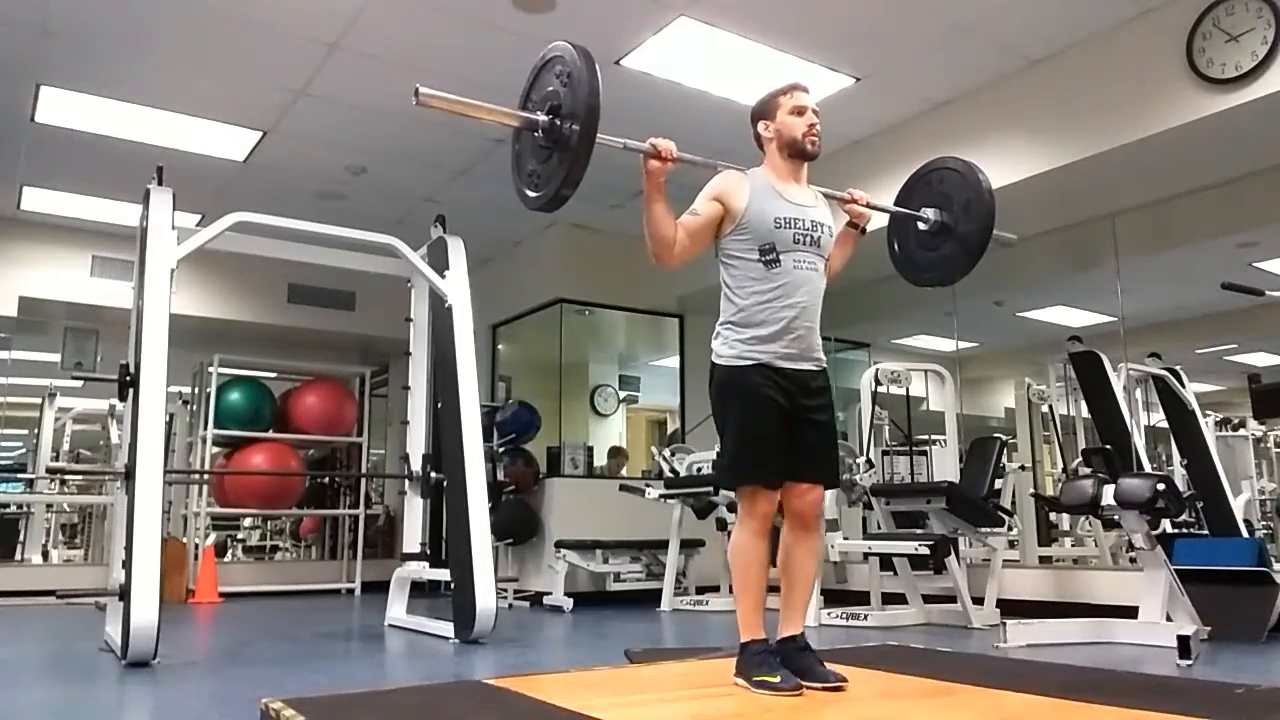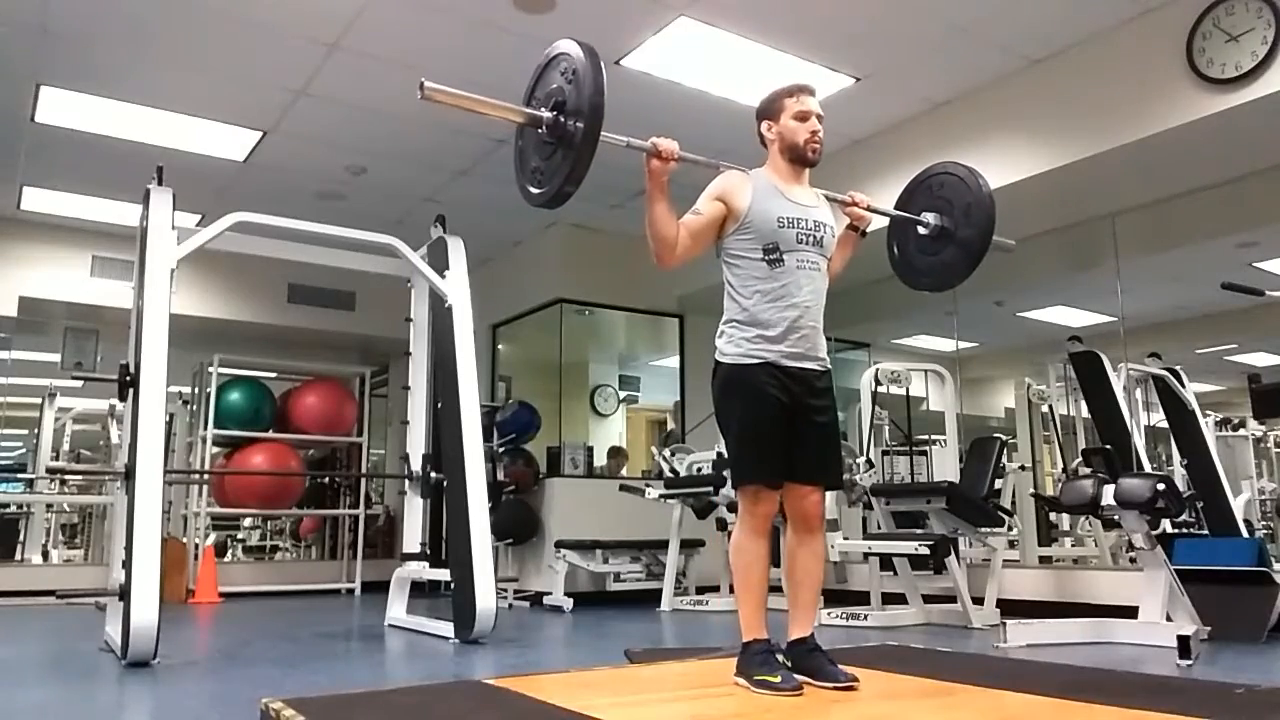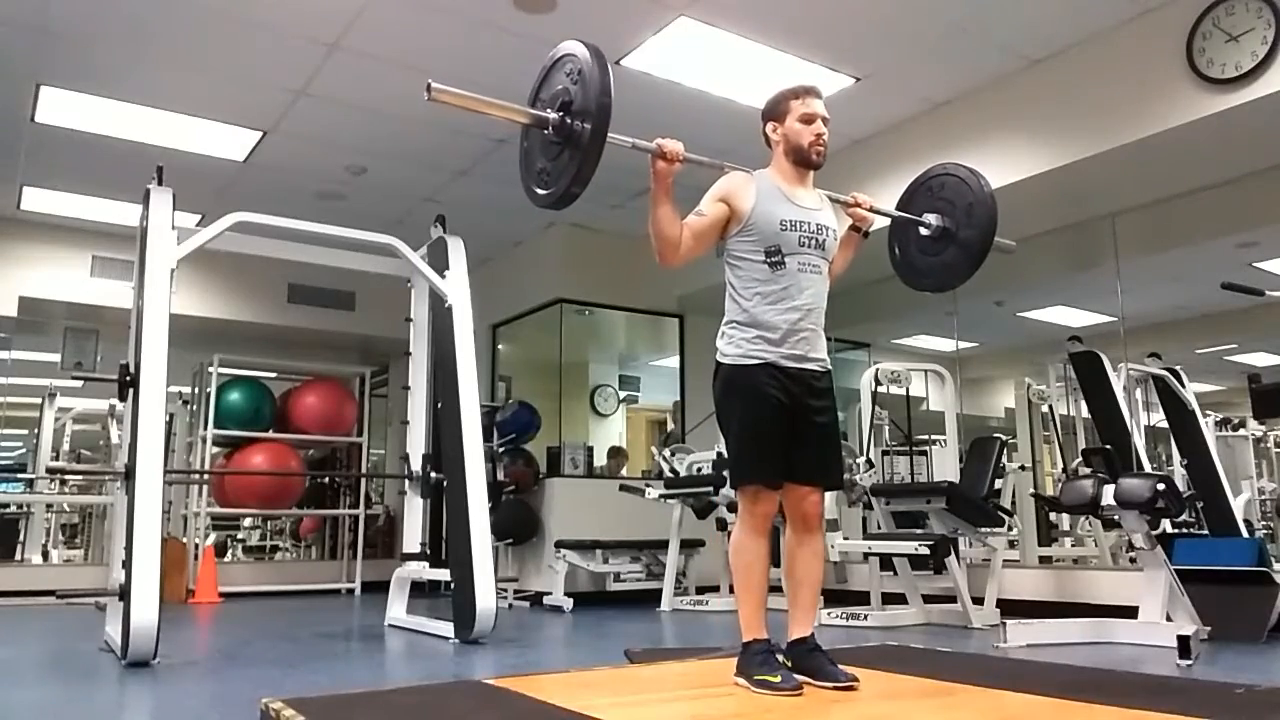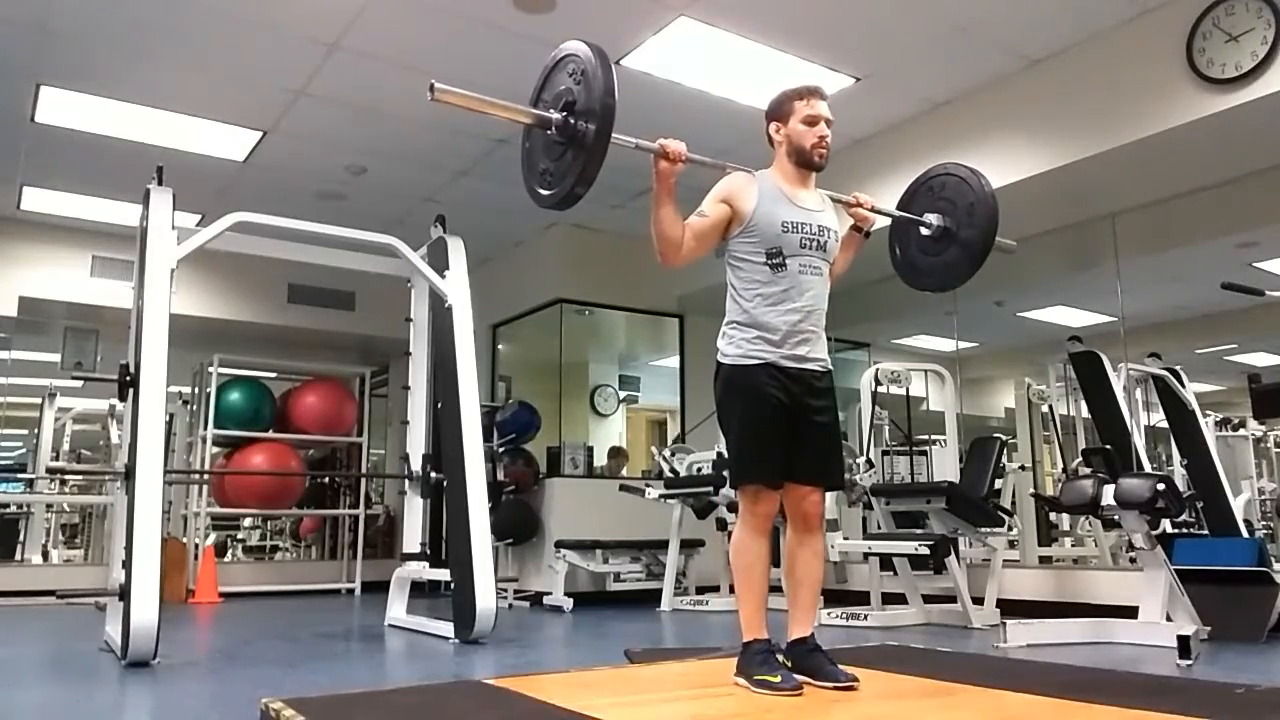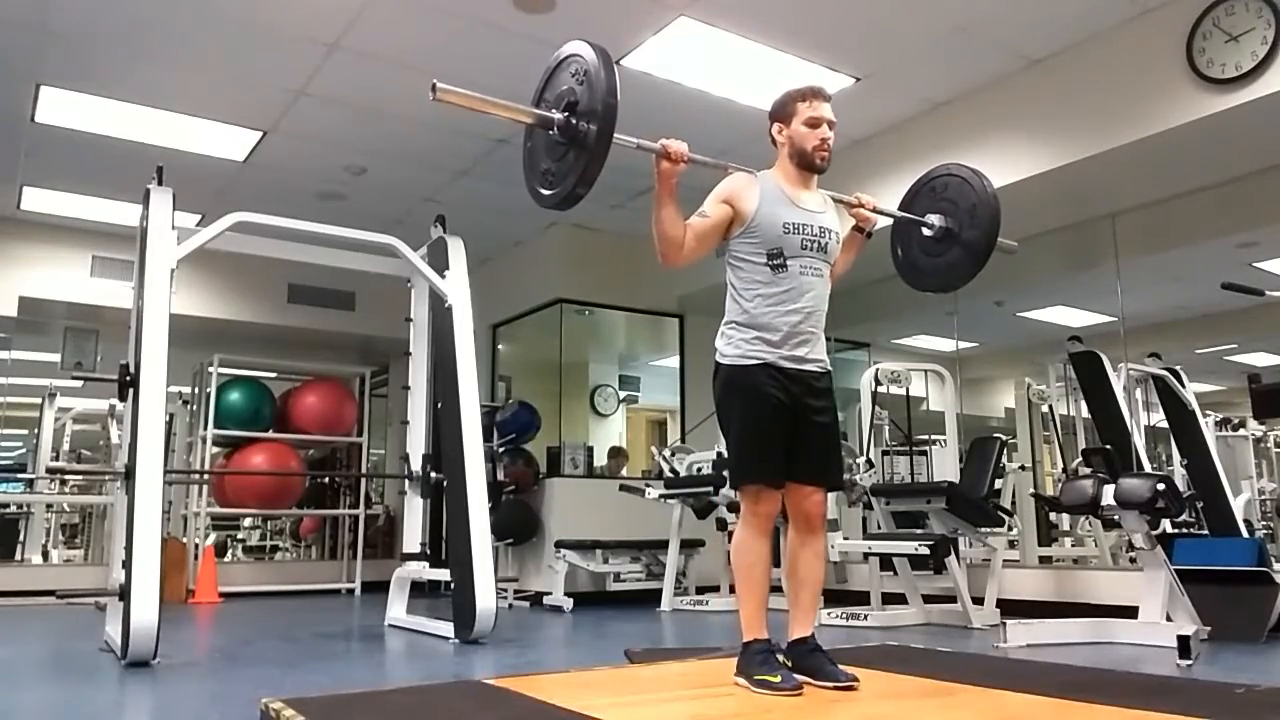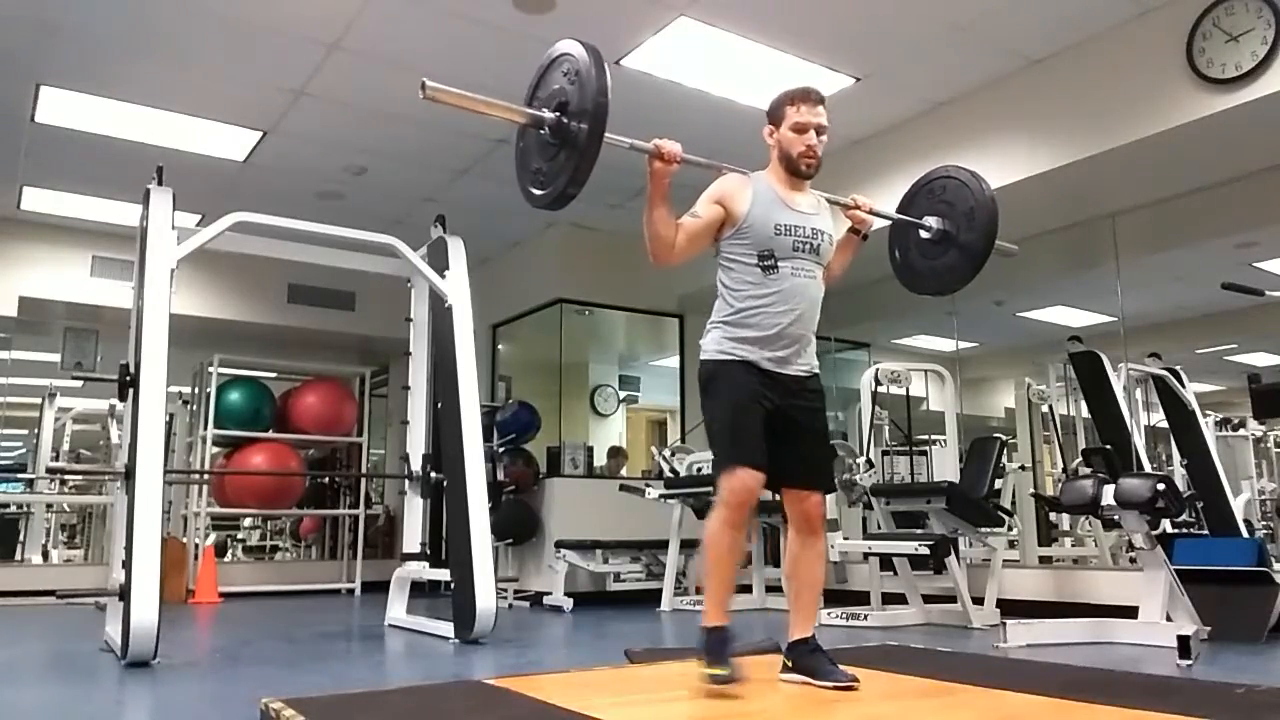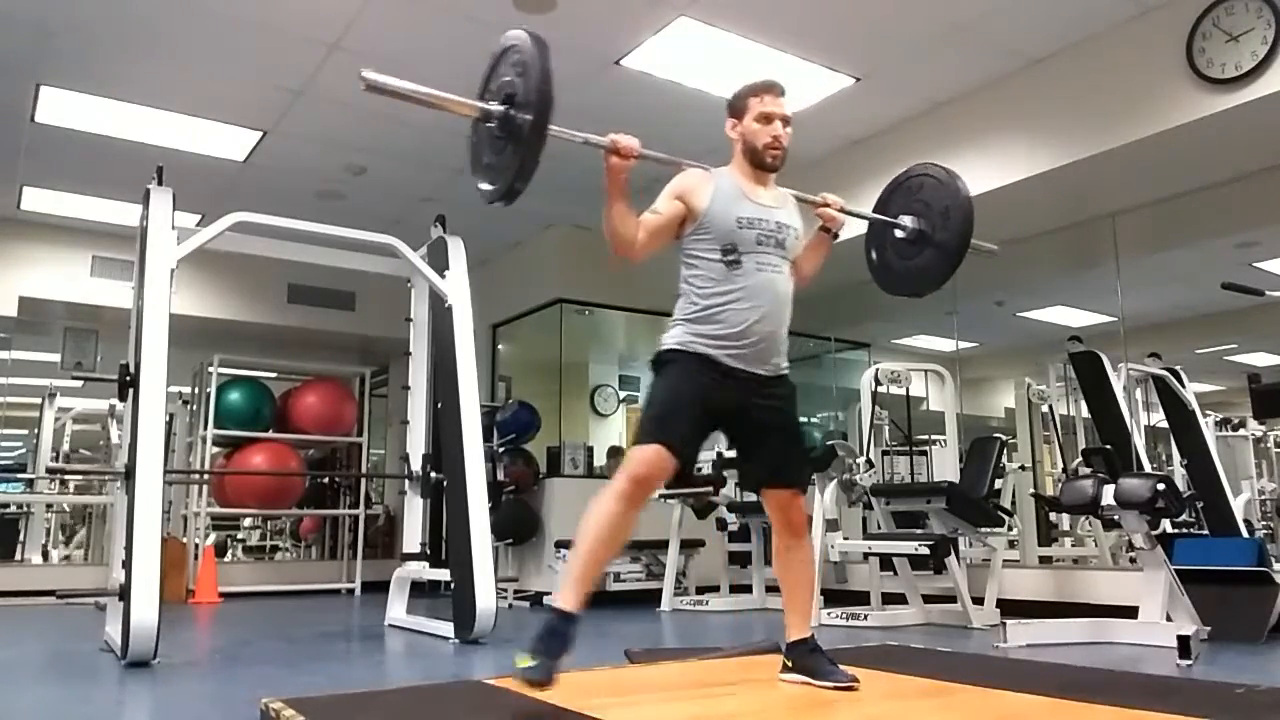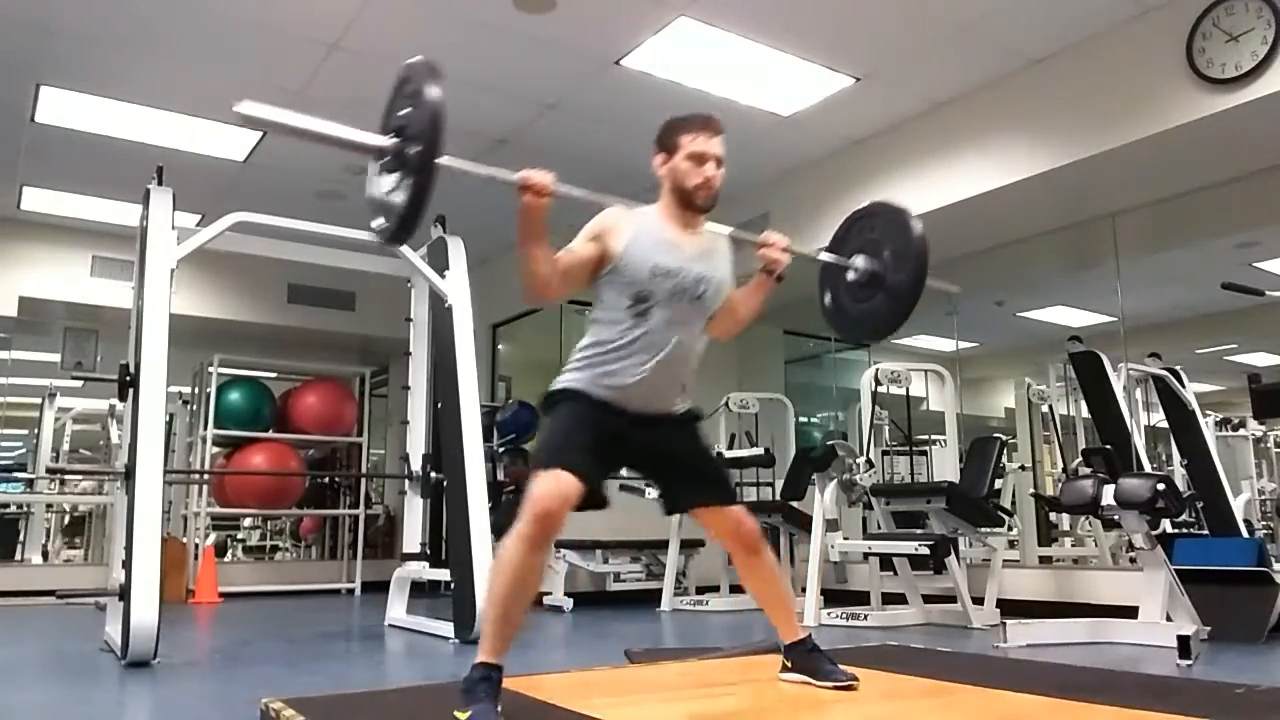
dt=0.3s
person 1, frame 1
left shoulder: (820, 204)
right shoulder: (733, 189)
right elbow: (667, 251)
left wrist: (855, 227)
right wrist: (655, 184)
left hip: (808, 370)
right hip: (748, 366)
left knee: (807, 507)
right knee: (758, 507)
left ankle: (792, 640)
right ankle: (753, 649)
person 1, frame 2
left shoulder: (822, 205)
right shoulder: (736, 188)
right elbow: (669, 250)
left wrist: (855, 230)
right wrist: (656, 181)
left hip: (812, 370)
right hip: (752, 366)
left knee: (809, 509)
right knee: (759, 506)
left ankle: (802, 643)
right ankle: (755, 648)
person 1, frame 3
left shoulder: (825, 206)
right shoulder: (739, 190)
right elbow: (672, 251)
left wrist: (858, 231)
right wrist: (662, 182)
left hip: (812, 370)
right hip: (752, 365)
left knee: (809, 509)
right knee: (759, 506)
left ankle: (803, 644)
right ankle: (755, 648)
person 1, frame 4
left shoulder: (827, 208)
right shoulder: (741, 190)
right elbow: (674, 251)
left wrist: (859, 230)
right wrist: (664, 182)
left hip: (813, 370)
right hip: (753, 366)
left knee: (809, 509)
right knee: (759, 506)
left ankle: (802, 644)
right ankle: (755, 648)
person 1, frame 5
left shoulder: (827, 207)
right shoulder: (743, 191)
right elbow: (674, 251)
left wrist: (861, 231)
right wrist: (665, 182)
left hip: (811, 371)
right hip: (751, 366)
left knee: (810, 508)
right knee: (761, 506)
left ankle: (802, 644)
right ankle: (755, 648)
person 1, frame 6
left shoulder: (823, 209)
right shoulder: (735, 191)
right elbow: (667, 251)
left wrist: (856, 233)
right wrist: (658, 183)
left hip: (799, 374)
right hip: (736, 363)
left knee: (810, 512)
right knee: (740, 491)
left ankle: (802, 646)
right ankle: (715, 635)
person 1, frame 7
left shoulder: (788, 207)
right shoulder: (700, 187)
right elbow: (630, 246)
left wrist: (826, 232)
right wrist: (617, 177)
left hip: (766, 376)
right hip: (696, 360)
left knee: (790, 510)
right knee: (638, 474)
left ankle: (802, 651)
right ankle: (557, 624)
person 1, frame 8
left shoulder: (719, 248)
right shoulder: (620, 226)
left elbow: (720, 323)
right elbow: (543, 288)
left wrist: (769, 273)
right wrist: (533, 217)
left hip: (667, 414)
right hip: (591, 399)
left knee: (742, 532)
right knee: (545, 507)
left ankle: (798, 651)
